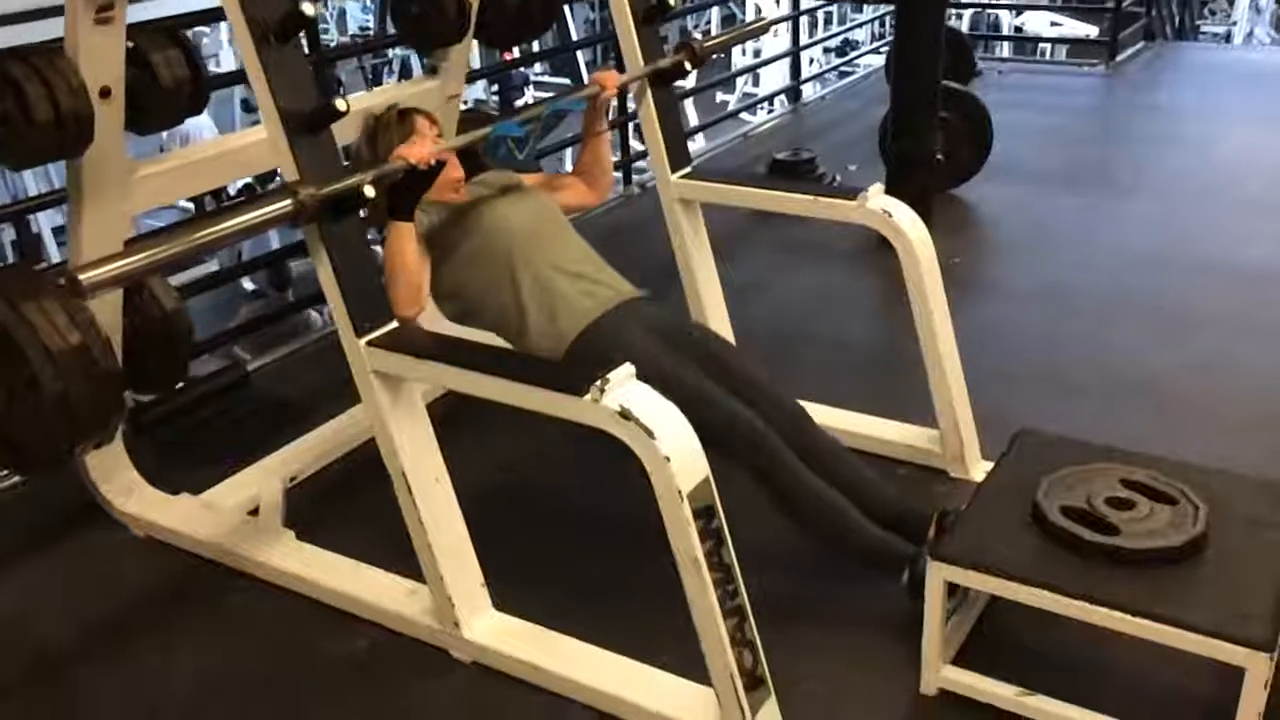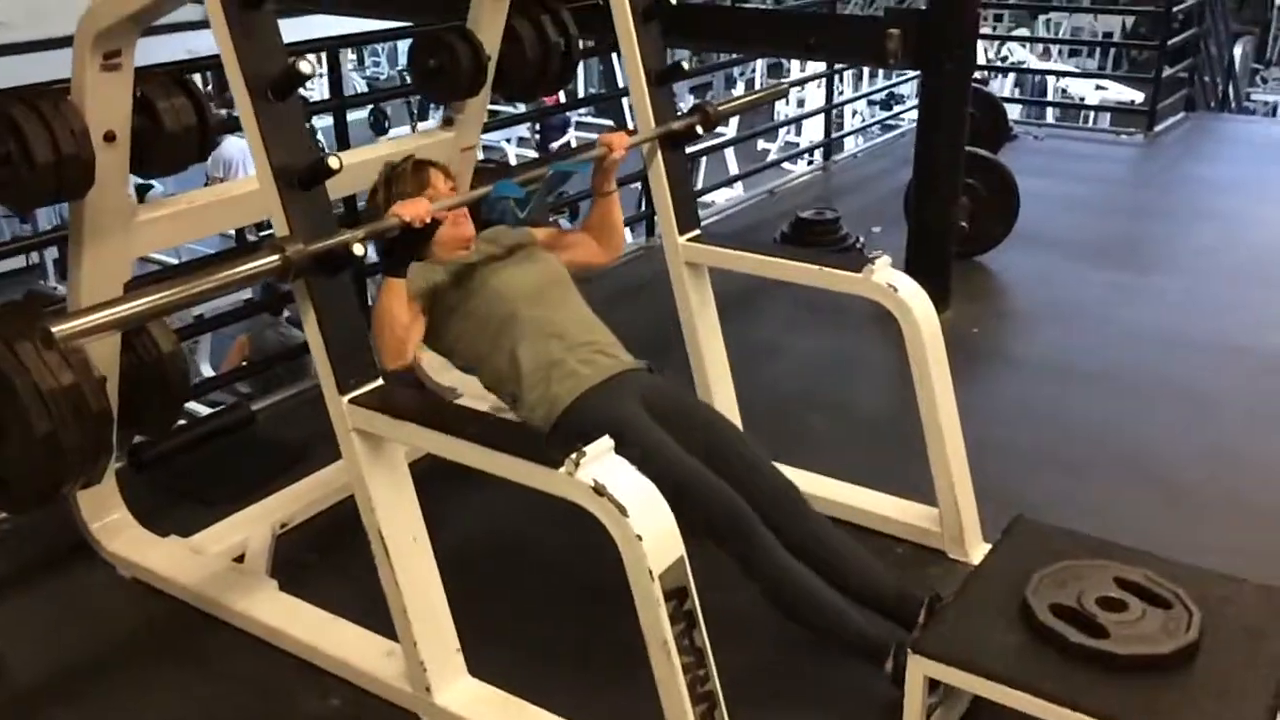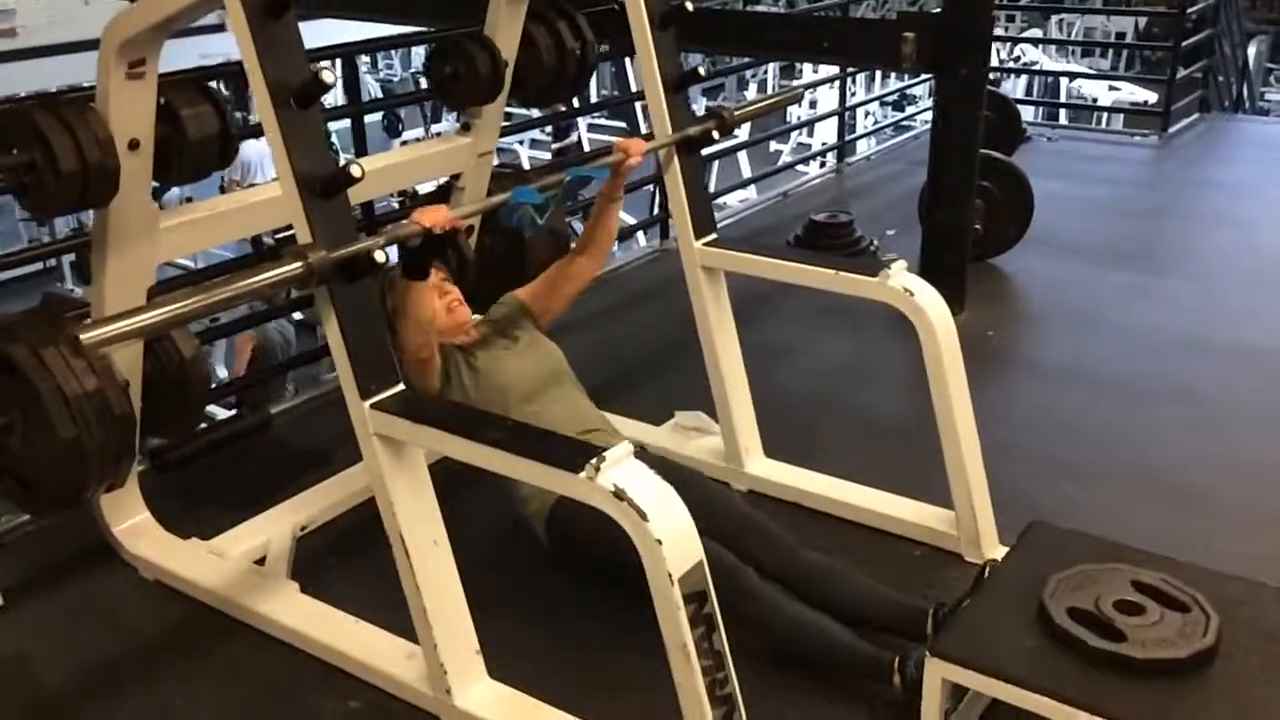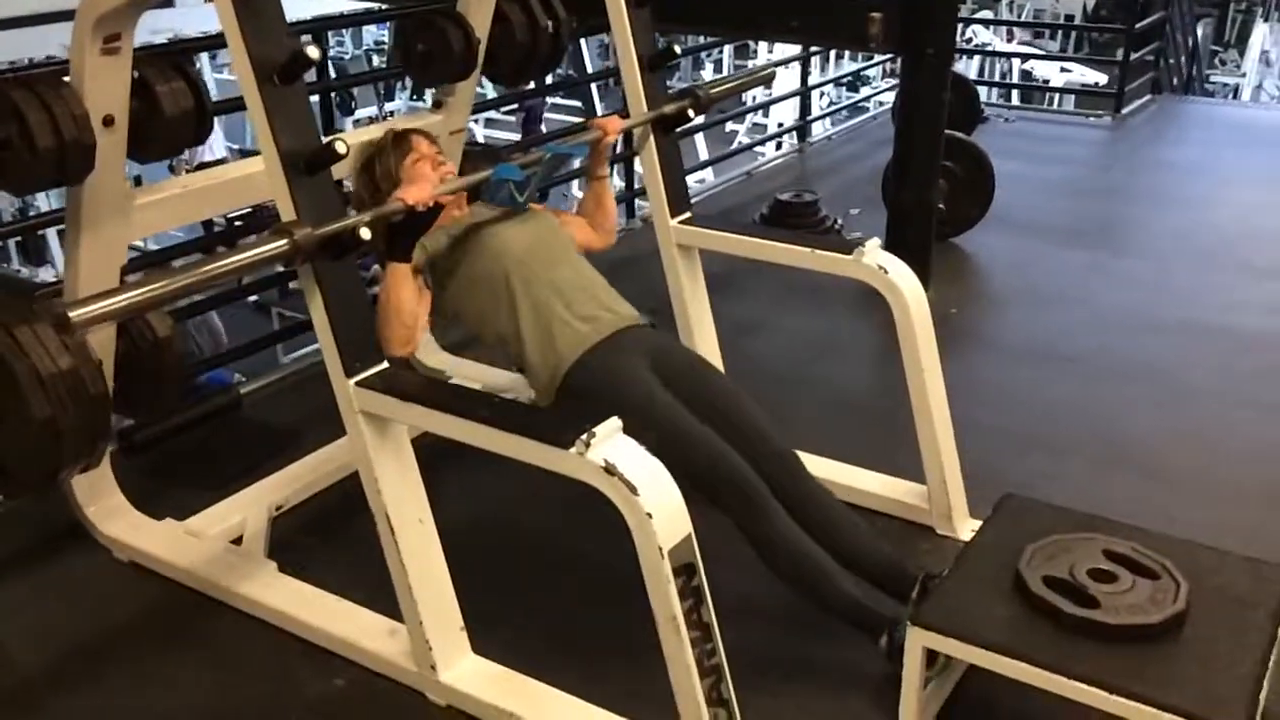
dt=0.5s
person 1, frame 1
left shoulder: (498, 182)
right shoulder: (427, 229)
left elbow: (594, 188)
right elbow: (406, 308)
left wrist: (597, 115)
right wrist: (401, 201)
left hip: (636, 314)
right hip: (588, 347)
left knee: (788, 421)
right knee: (752, 442)
left ankle: (926, 524)
right ankle: (909, 564)
person 1, frame 2
left shoulder: (507, 240)
right shoulder: (427, 284)
left elbow: (605, 246)
right elbow: (394, 357)
left wrist: (605, 176)
right wrist: (395, 255)
left hip: (637, 381)
right hip: (582, 413)
left knee: (778, 499)
right knee: (738, 525)
left ankle: (919, 611)
right ankle: (894, 654)
person 1, frame 3
left shoulder: (507, 320)
right shoulder: (440, 377)
left elbow: (586, 259)
right elbow: (416, 351)
left wrist: (613, 185)
right wrist: (415, 259)
left hip: (629, 461)
right hip: (574, 500)
left knee: (768, 543)
right knee: (726, 578)
left ankle: (931, 622)
right ankle: (900, 670)
person 1, frame 4
left shoulder: (500, 209)
right shoulder: (427, 252)
left elbow: (598, 231)
right elbow: (400, 344)
left wrist: (598, 158)
right wrist: (400, 237)
left hip: (645, 342)
right hip: (587, 374)
left knee: (780, 467)
right knee: (740, 491)
left ankle: (912, 586)
right ankle: (890, 626)
